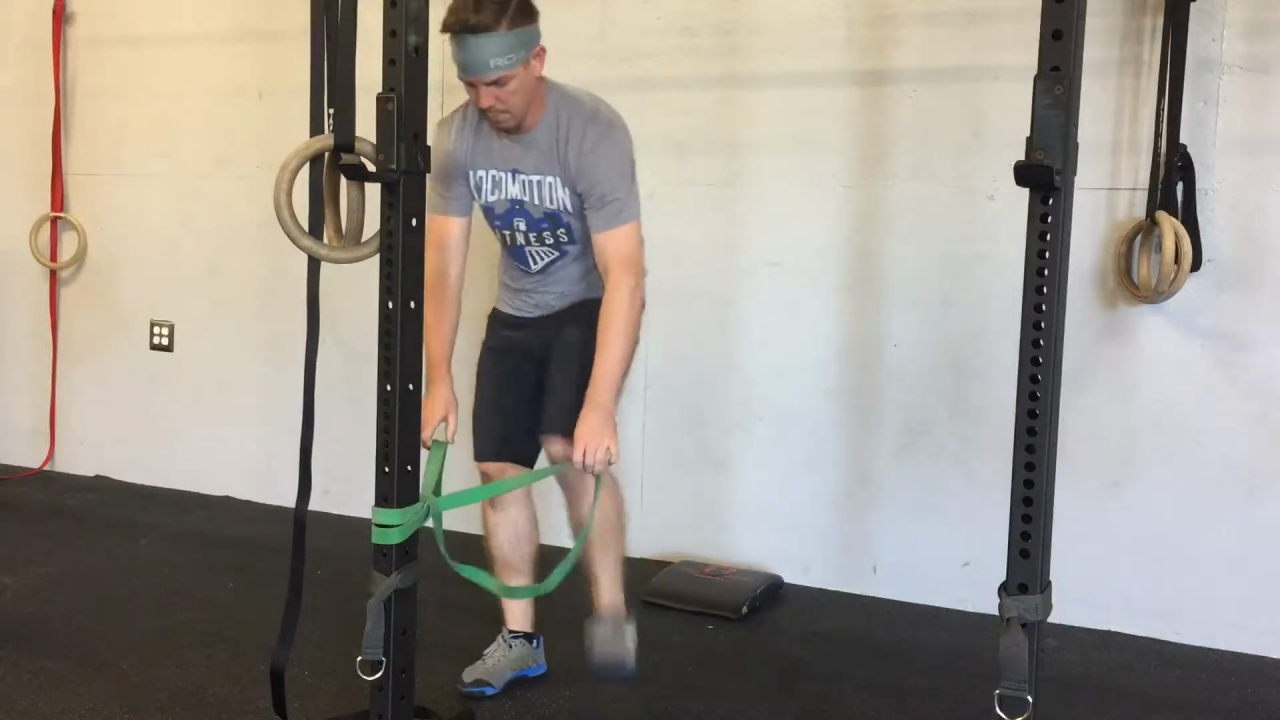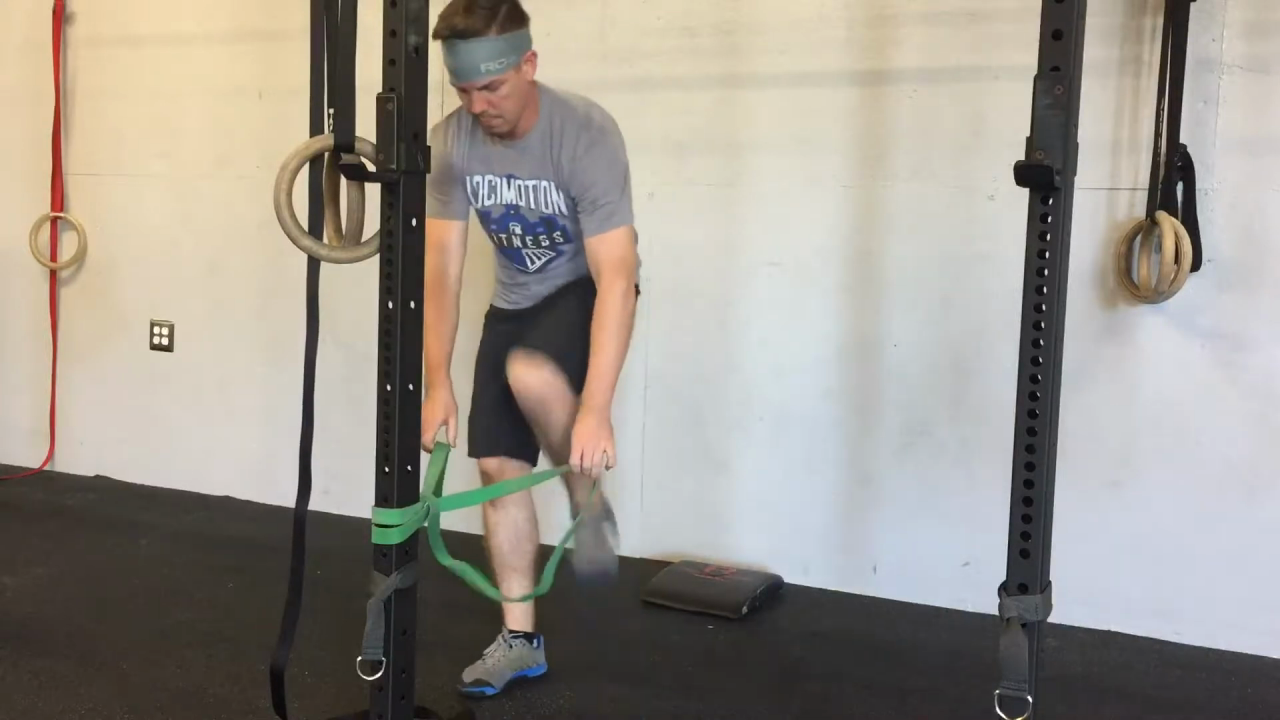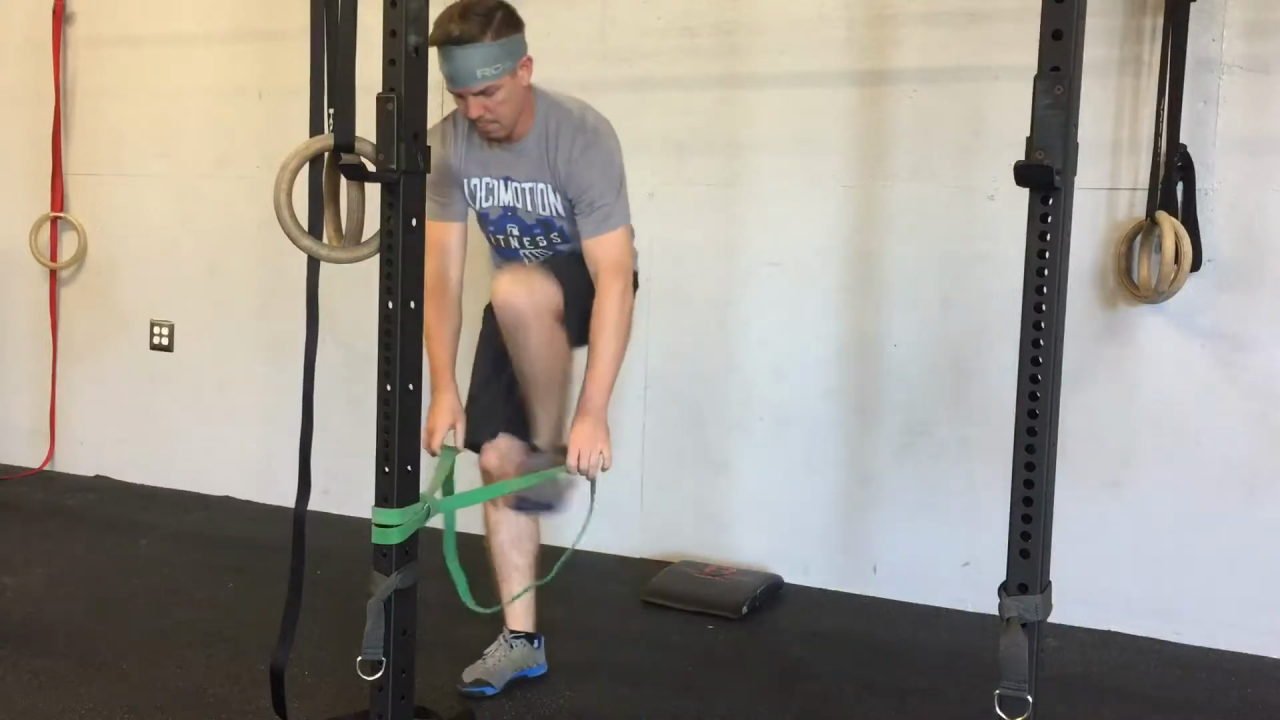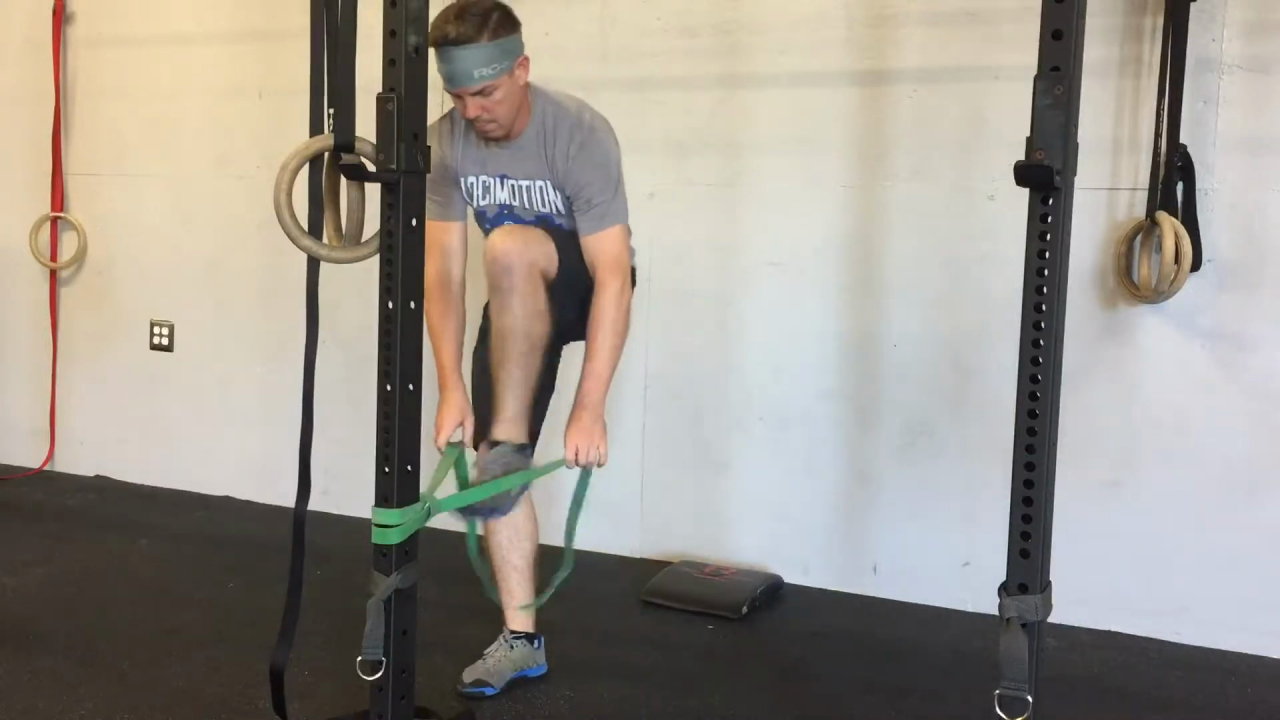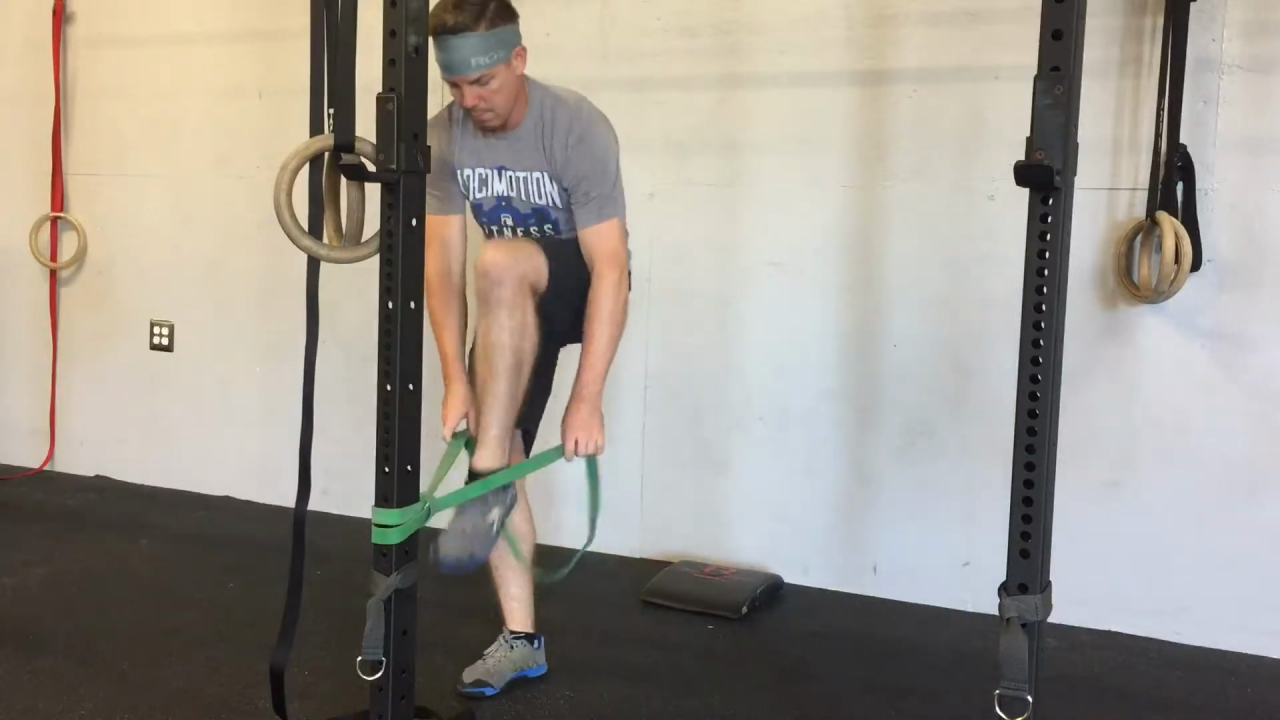
dt=0.1s
person 1, frame 1
left shoulder: (594, 132)
right shoulder: (455, 138)
left elbow: (623, 276)
right elbow: (443, 262)
left wrist: (599, 406)
right wrist: (438, 379)
left hip: (589, 304)
right hip: (517, 312)
left knee: (576, 459)
right knee: (499, 470)
left ankle: (610, 611)
right ankle: (520, 638)
person 1, frame 2
left shoulder: (586, 136)
right shoulder: (450, 141)
left elbow: (615, 279)
right elbow: (441, 266)
left wrist: (595, 410)
right wrist: (437, 384)
left hip: (587, 294)
right hip: (514, 305)
left knee: (531, 379)
right knee: (498, 468)
left ankle: (591, 507)
right ankle: (520, 638)
person 1, frame 3
left shoulder: (582, 138)
right shoulder: (447, 145)
left elbow: (614, 282)
right elbow: (442, 270)
left wrist: (593, 413)
right wrist: (443, 389)
left hip: (586, 280)
right hip: (515, 304)
left knee: (515, 294)
right knee: (497, 461)
left ankle: (549, 440)
right ankle: (521, 638)
person 1, frame 4
left shoulder: (580, 136)
right shoulder: (445, 143)
left elbow: (611, 278)
right elbow: (443, 269)
left wrist: (589, 409)
right wrist: (451, 388)
left hip: (583, 277)
right hip: (518, 297)
left knee: (507, 247)
right knee: (490, 461)
left ankle: (513, 436)
right ankle: (522, 638)
person 1, frame 5
left shoulder: (577, 129)
right shoulder: (444, 137)
left elbow: (610, 271)
right elbow: (442, 261)
left wrist: (587, 402)
right wrist: (456, 381)
left hip: (575, 275)
right hip: (512, 301)
left knee: (498, 265)
right knee: (497, 459)
left ankle: (490, 479)
right ankle: (522, 639)
